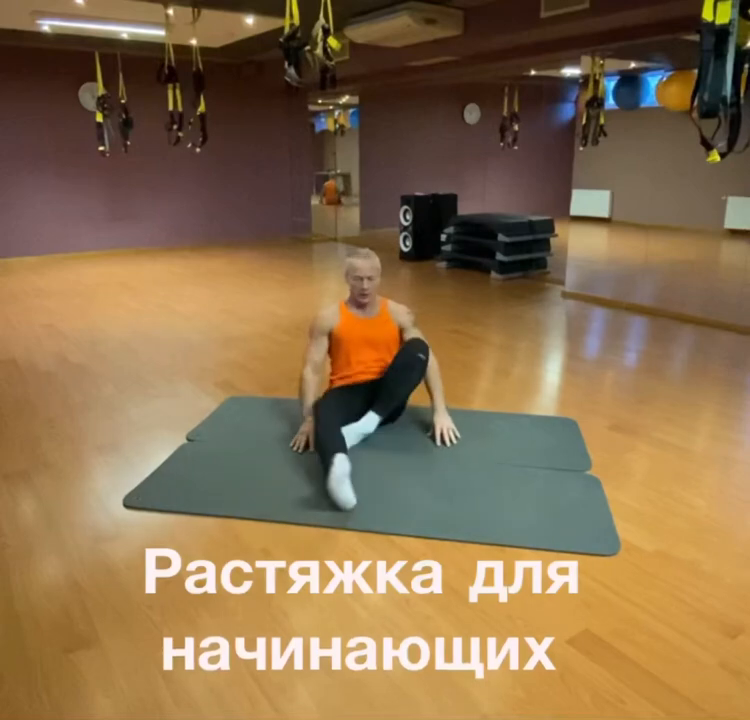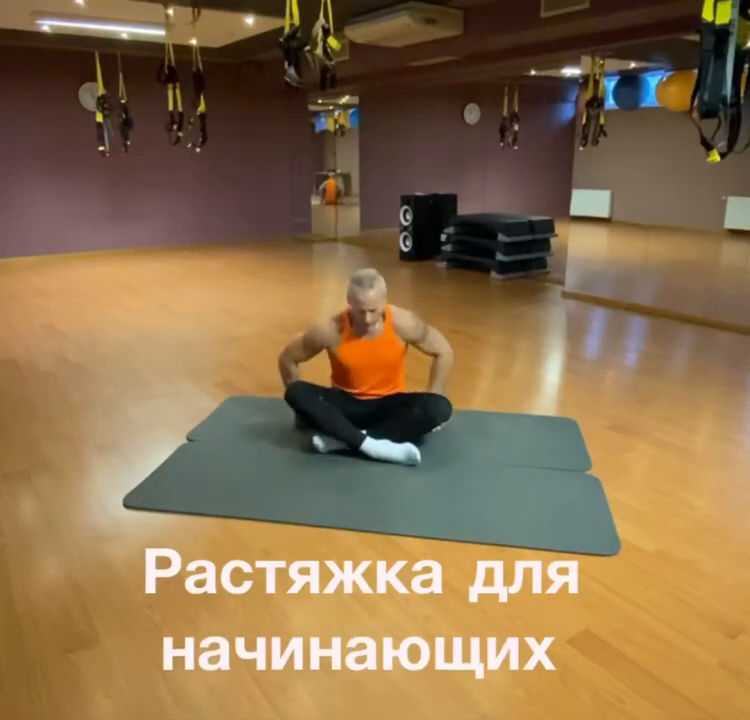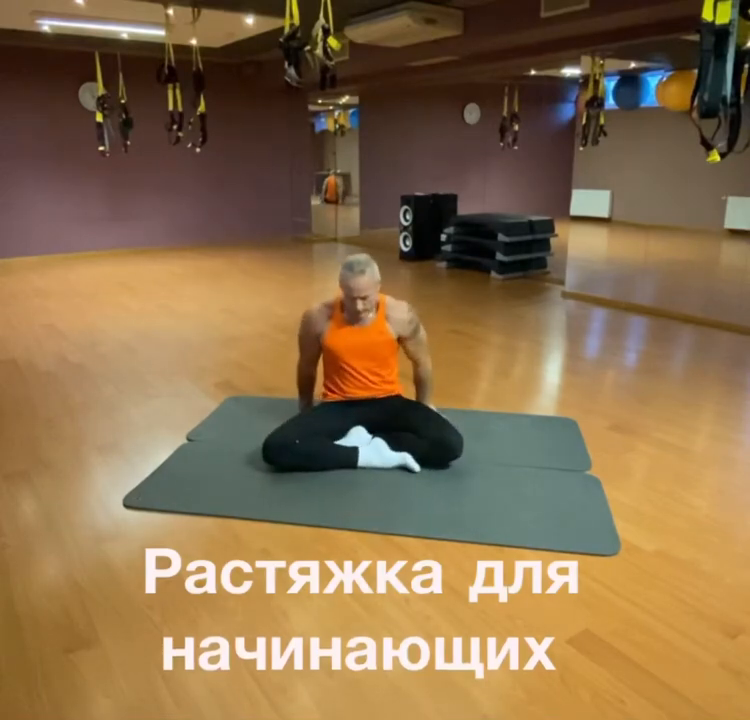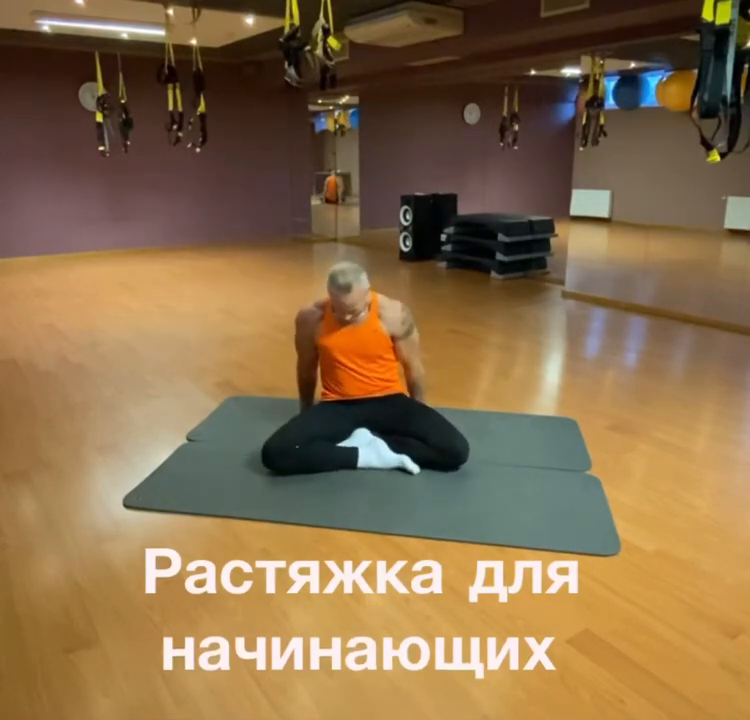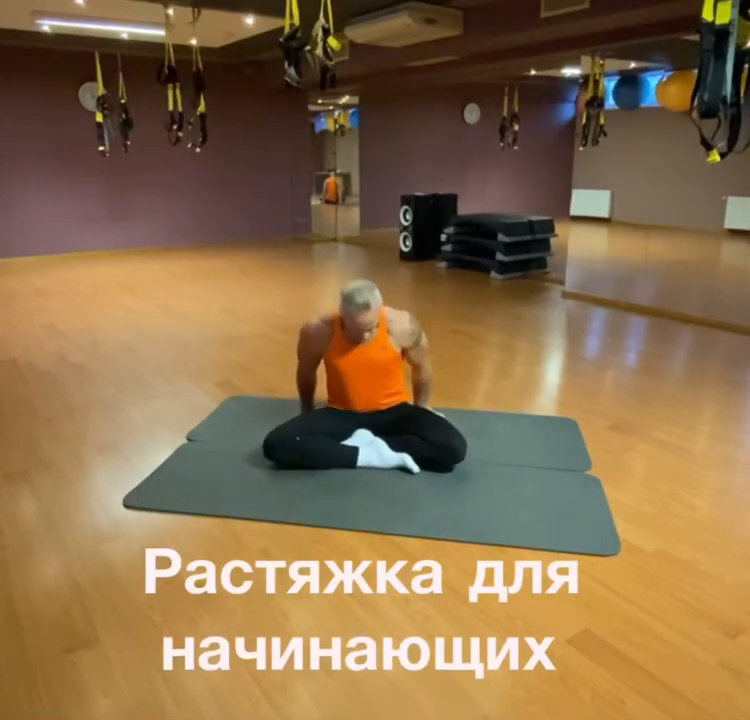
dt=1s
person 1, frame 1
left shoulder: (399, 314)
right shoulder: (328, 319)
left elbow: (430, 360)
right elbow: (311, 369)
left wrist: (440, 411)
right wrist: (308, 418)
left hip: (389, 396)
right hip: (347, 393)
left knee: (417, 348)
right knee: (324, 408)
left ankle: (367, 423)
right ankle: (337, 471)
person 1, frame 2
left shoulder: (404, 323)
right shoulder: (329, 331)
left elbow: (444, 353)
right elbow: (287, 360)
left wrist: (427, 406)
right wrist: (304, 405)
left hip: (390, 404)
right hip: (346, 404)
left knee: (440, 408)
right knee: (296, 393)
left ankle: (344, 437)
right ankle: (371, 445)
person 1, frame 3
left shoulder: (400, 315)
right shoulder: (317, 318)
left elbow: (421, 362)
right elbow: (307, 367)
left wrist: (425, 406)
right wrist: (305, 411)
left hip: (388, 403)
right hip: (339, 406)
left knee: (450, 445)
right knee: (275, 449)
left ankle: (357, 443)
right ankle: (366, 456)
person 1, frame 4
left shoulder: (394, 314)
right shoulder: (311, 318)
left elbow: (412, 365)
right elbow: (307, 369)
left wrist: (418, 412)
right wrist: (306, 412)
left hip: (389, 402)
right hip: (338, 405)
left knee: (456, 451)
right knee: (275, 453)
left ankle: (368, 442)
right ankle: (370, 455)
person 1, frame 5
left shoulder: (401, 326)
right shoulder: (317, 331)
left elbow: (421, 367)
right elbow: (306, 373)
left wrist: (421, 407)
right wrist: (307, 413)
left hip: (393, 411)
right hip: (342, 414)
left knee: (454, 449)
right knee: (276, 446)
left ankle: (362, 443)
right ankle: (371, 455)
